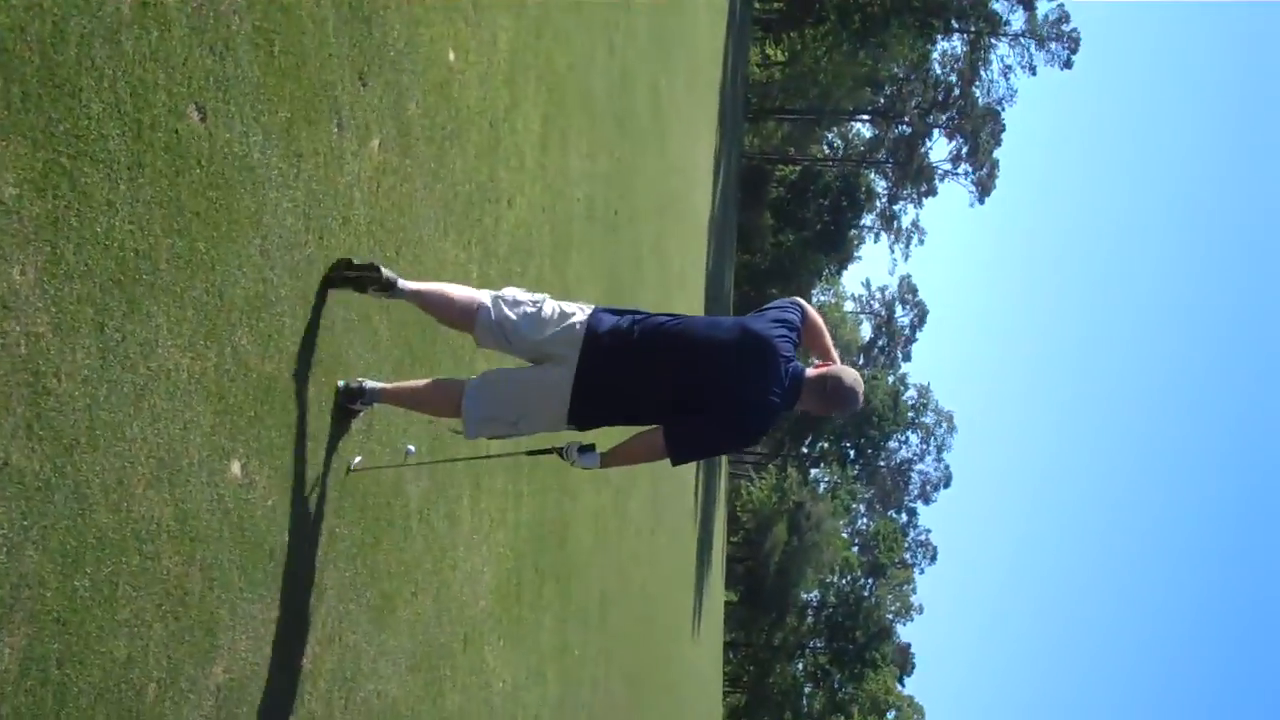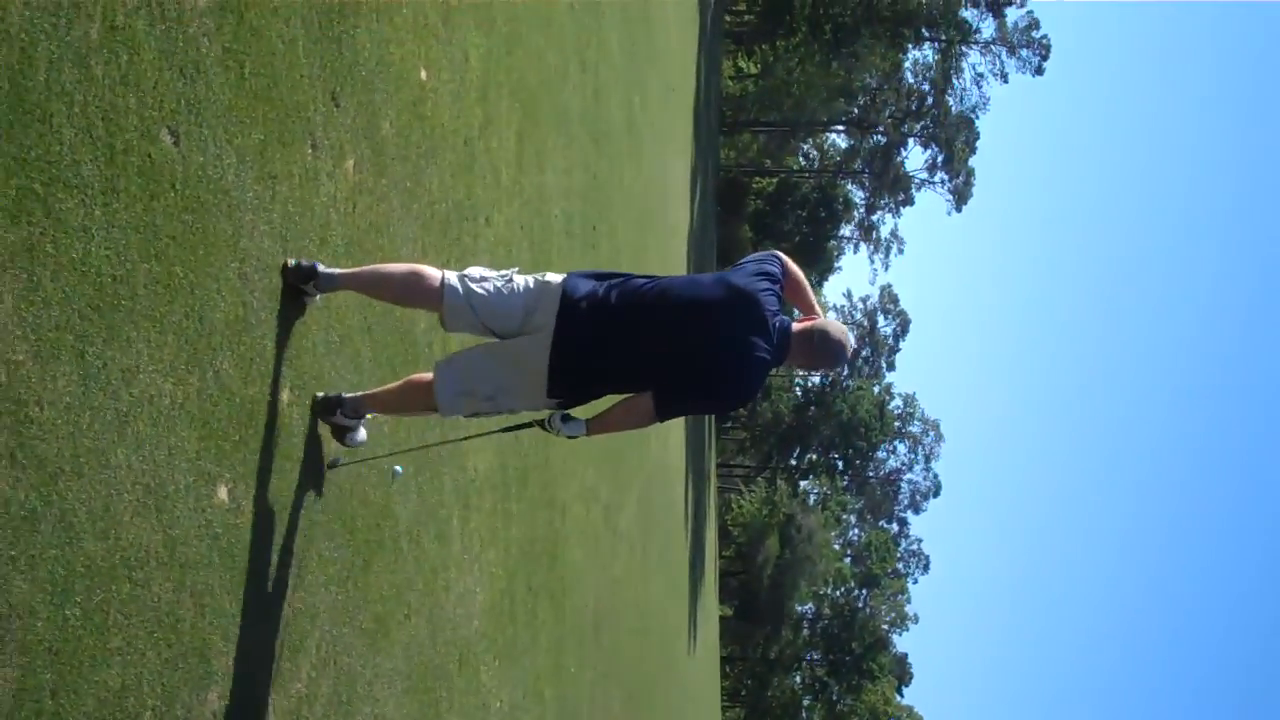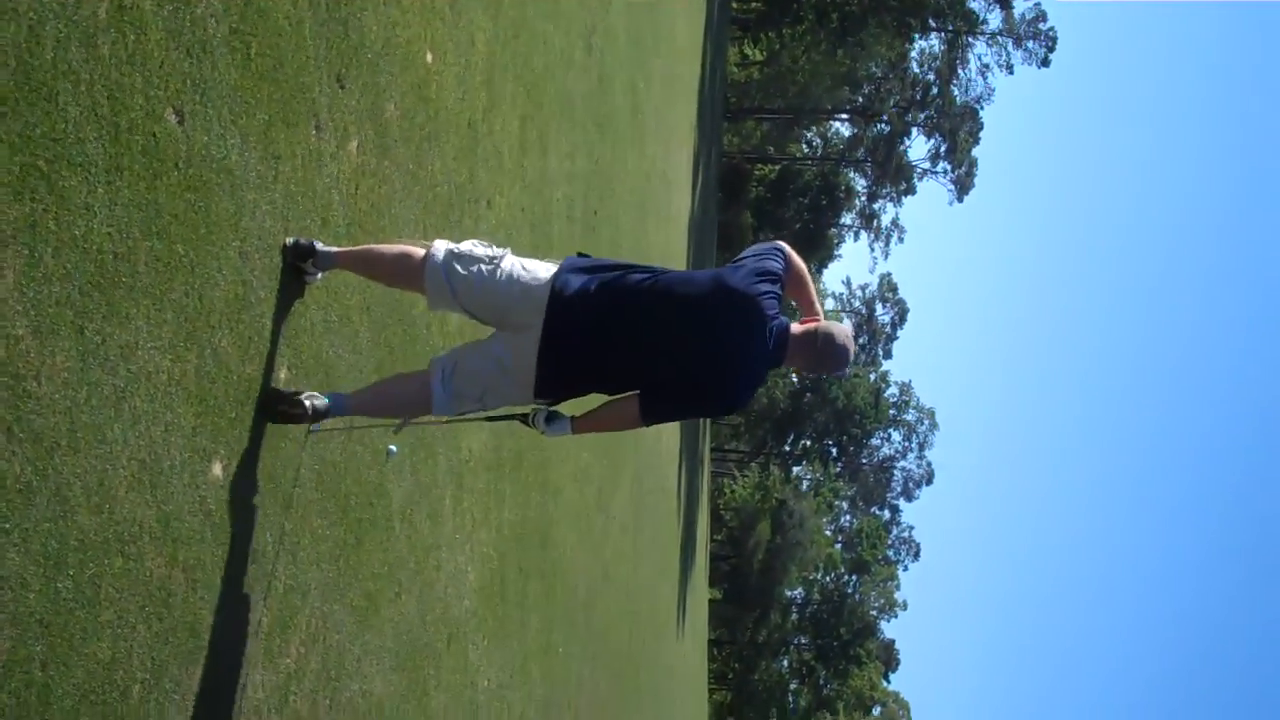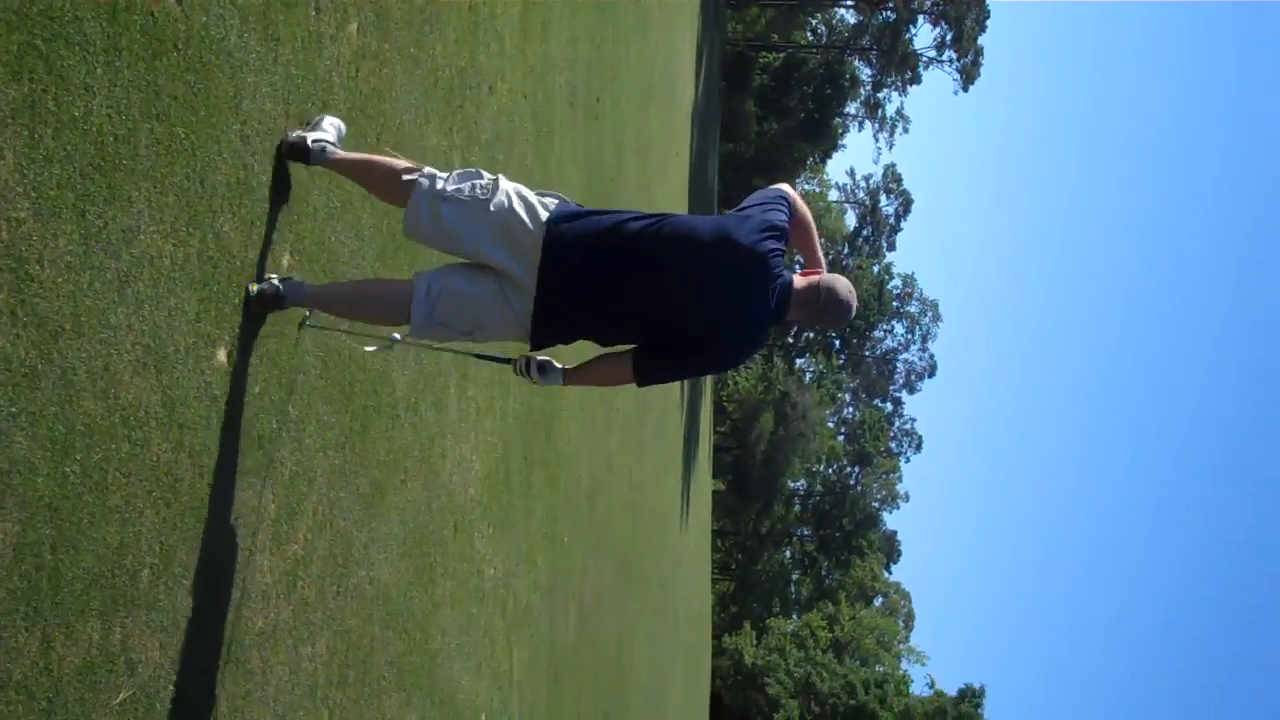
dt=0.4s
person 1, frame 1
left shoulder: (776, 332)
right shoulder: (750, 422)
left elbow: (803, 305)
right elbow: (664, 440)
left wrist: (832, 359)
right wrist: (600, 459)
left hip: (595, 329)
right hip: (585, 397)
left knee: (479, 311)
right knee: (475, 403)
right ankle: (374, 393)
person 1, frame 2
left shoulder: (759, 283)
right shoulder: (739, 382)
left elbow: (782, 259)
right elbow: (651, 405)
left wrist: (814, 316)
right wrist: (582, 427)
left hip: (569, 298)
right hip: (565, 373)
left knee: (443, 288)
right knee: (447, 389)
left ankle: (327, 277)
right ankle: (353, 407)
person 1, frame 3
left shoulder: (759, 282)
right shoulder: (735, 387)
left elbow: (783, 248)
right elbow: (641, 408)
left wrist: (813, 312)
right wrist: (570, 426)
left hip: (561, 288)
right hip: (554, 367)
left knee: (436, 266)
right knee: (440, 387)
left ankle: (326, 255)
right ankle: (330, 405)
person 1, frame 4
left shoulder: (762, 231)
right shoulder: (733, 343)
left elbow: (786, 193)
right elbow: (635, 365)
left wrist: (816, 264)
right wrist: (562, 376)
left hip: (555, 229)
right hip: (544, 308)
left knee: (430, 195)
right knee: (419, 305)
left ankle: (323, 149)
right ankle: (301, 293)
